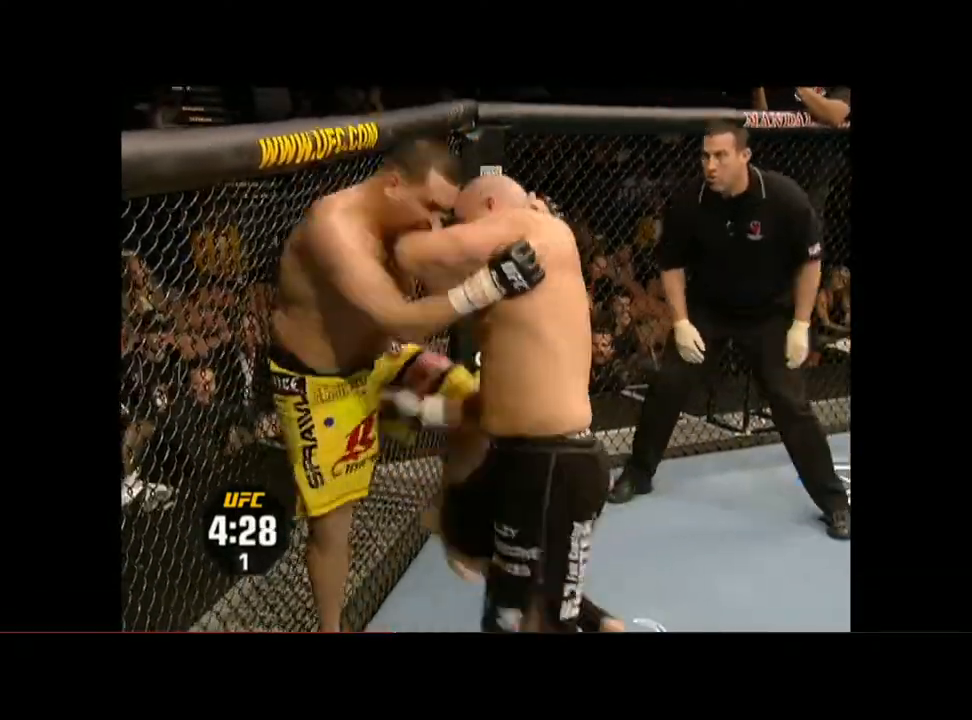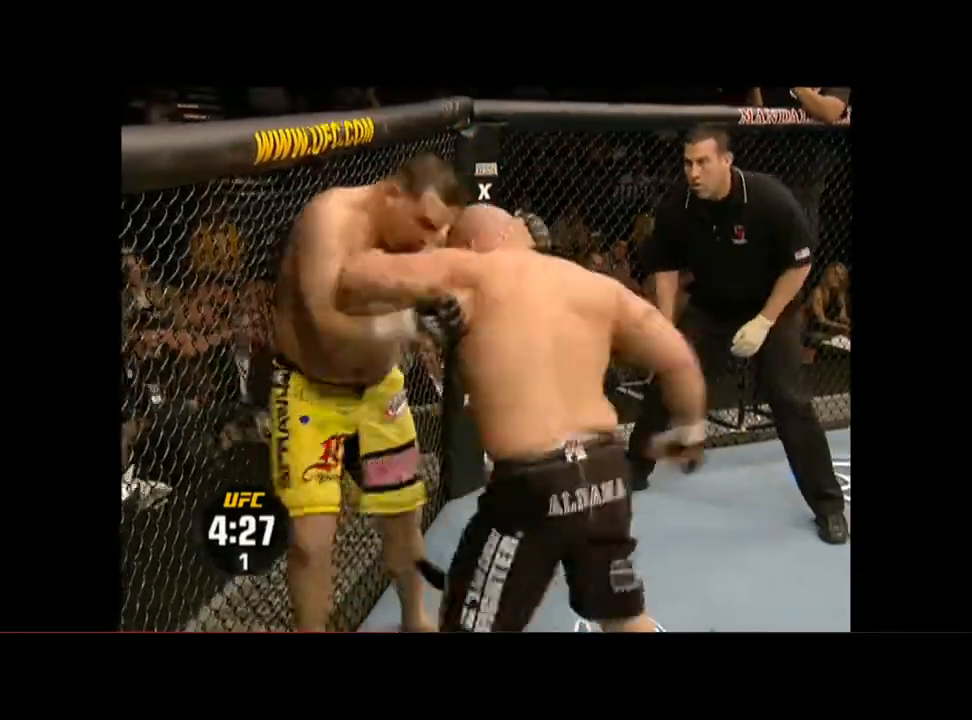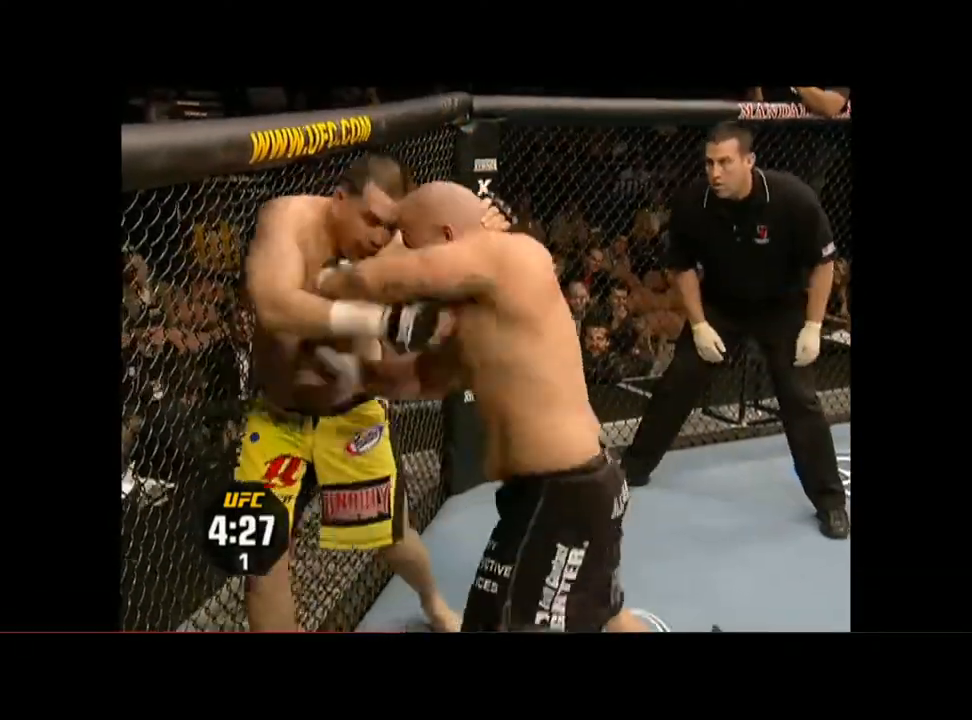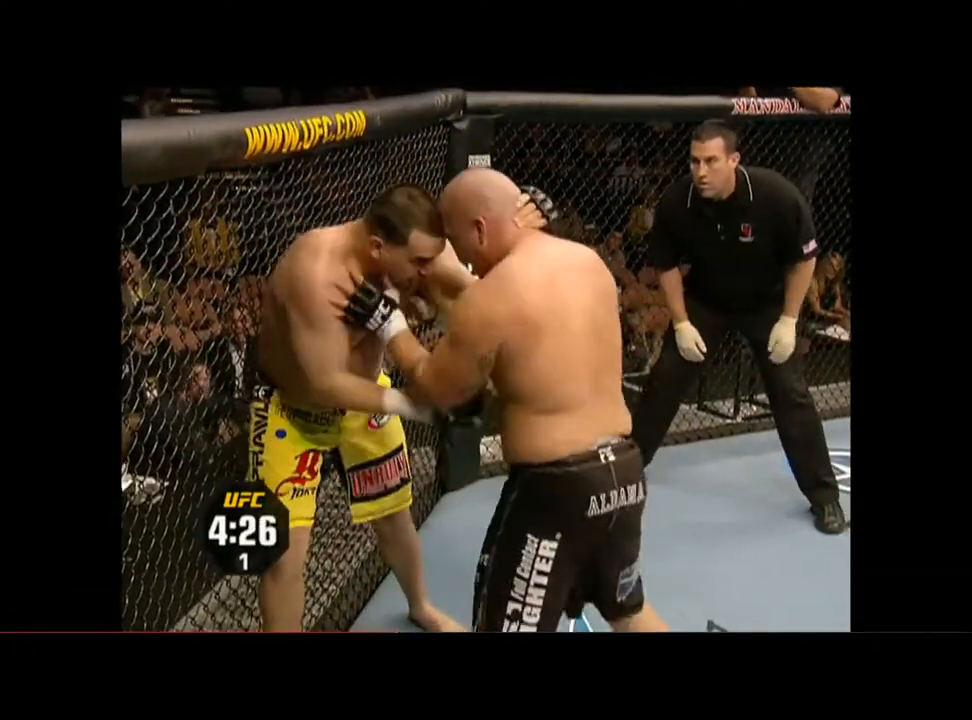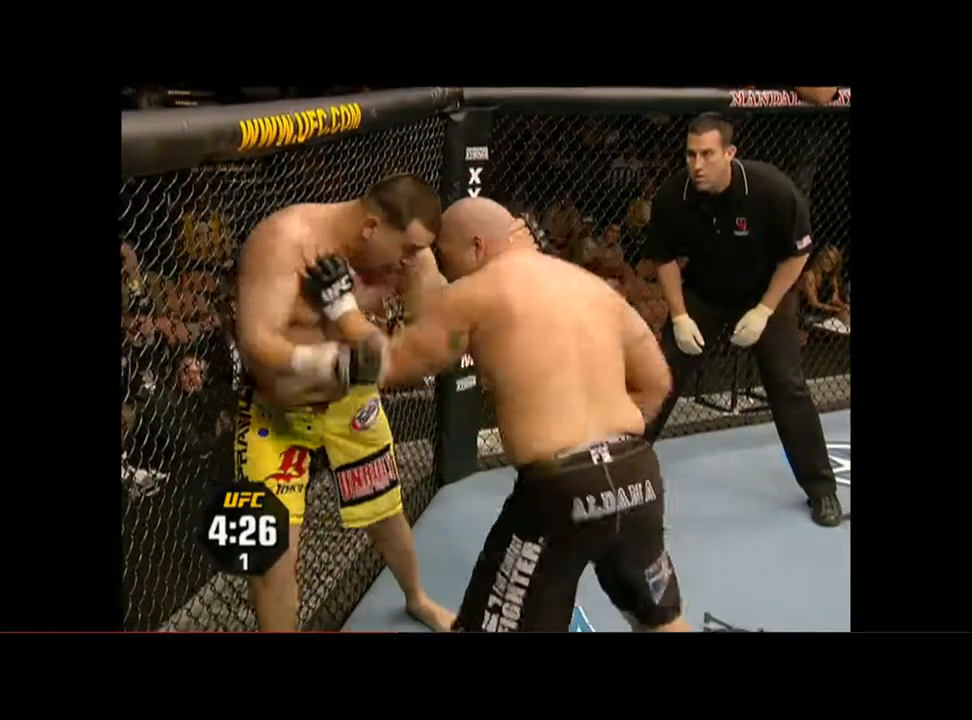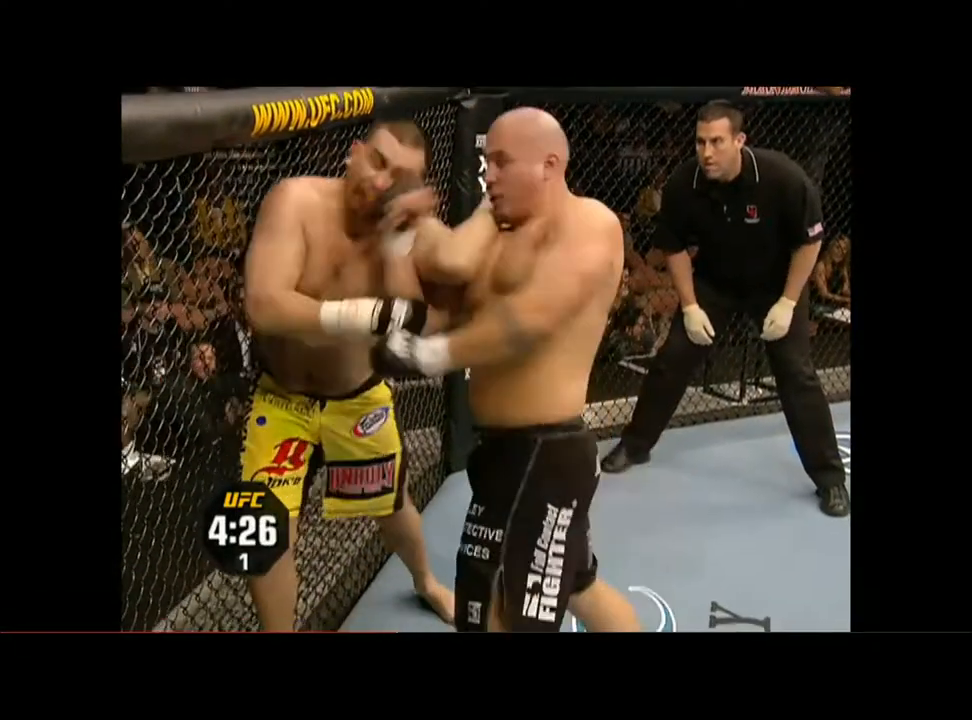
dt=0.3s
person 1, frame 1
left shoulder: (408, 211)
right shoulder: (333, 228)
right elbow: (399, 321)
right wrist: (487, 285)
left hip: (379, 357)
right hip: (316, 379)
right knee: (330, 523)
right ankle: (330, 634)
person 1, frame 2
left shoulder: (426, 229)
right shoulder: (331, 215)
right elbow: (334, 329)
right wrist: (415, 319)
left hip: (379, 388)
right hip: (306, 391)
left knee: (403, 519)
right knee: (312, 542)
left ankle: (415, 618)
right ankle: (312, 632)
person 1, frame 3
right shoulder: (288, 217)
right elbow: (273, 305)
right wrist: (378, 321)
left hip: (352, 417)
right hip: (276, 415)
left knee: (390, 537)
right knee: (264, 565)
left ankle: (432, 602)
person 1, frame 4
left shoulder: (417, 253)
right shoulder: (316, 271)
right elbow: (329, 388)
right wrist: (422, 402)
left hip: (363, 397)
right hip: (292, 406)
left knee: (396, 515)
right knee: (284, 556)
left ankle: (420, 607)
person 1, frame 5
left shoulder: (399, 252)
right shoulder: (286, 237)
right elbow: (256, 345)
right wrist: (329, 364)
left hip: (350, 399)
right hip: (274, 408)
left knee: (386, 514)
right knee: (276, 554)
left ankle: (417, 599)
person 1, frame 6
right shoulder: (294, 199)
left elbow: (420, 317)
right elbow: (263, 308)
left wrist: (398, 239)
right wrist: (371, 315)
left hip: (359, 398)
right hip: (281, 396)
left knee: (390, 507)
left ankle: (426, 582)
right ankle: (279, 635)
person 2, frame 1
left shoulder: (531, 227)
left elbow: (413, 255)
left hip: (552, 466)
right hip: (533, 455)
left knee: (540, 625)
right knee: (460, 526)
person 2, frame 2
left shoulder: (469, 272)
right shoulder: (597, 286)
left elbow: (356, 275)
right elbow: (677, 361)
right wrist: (689, 427)
left hip: (533, 488)
right hip: (603, 473)
left knee: (466, 628)
right knee: (624, 615)
person 2, frame 3
left shoulder: (505, 258)
right shoulder: (482, 293)
left elbow: (387, 276)
right elbow: (431, 373)
left wrist: (324, 285)
left hip: (560, 498)
right hip: (598, 481)
right knee: (604, 612)
person 2, frame 4
left shoulder: (490, 299)
right shoulder: (587, 260)
left elbow: (438, 389)
left wrist: (386, 322)
left hip: (553, 489)
right hip: (622, 473)
left knee: (506, 624)
right knee: (627, 611)
person 2, frame 5
left shoulder: (476, 295)
right shoulder: (590, 285)
left elbow: (391, 366)
right elbow: (657, 379)
left hip: (560, 490)
right hip: (634, 477)
left knee: (487, 630)
right knee: (659, 615)
person 2, frame 6
left shoulder: (587, 223)
right shoulder: (497, 227)
left elbow: (530, 319)
right elbow: (450, 266)
left wrist: (428, 353)
right wrist: (414, 223)
left hip: (541, 454)
right hip: (512, 448)
left knee: (508, 617)
right knee: (579, 584)
person 3, frame 1
left shoulder: (785, 198)
right shoulder: (688, 204)
left elbow: (810, 260)
right elbow: (672, 265)
left wrist: (800, 325)
right wrist: (680, 322)
left hip: (769, 314)
right hip: (706, 311)
left knee: (791, 404)
right knee: (667, 389)
left ankle: (833, 500)
right ankle: (638, 474)
person 3, frame 2
left shoulder: (771, 200)
right shoulder: (676, 207)
left elbow: (799, 264)
right elbow: (664, 266)
left wrist: (763, 323)
right wrist: (665, 324)
left hip: (769, 312)
right hip: (708, 309)
left knee: (790, 402)
left ankle: (828, 504)
right ankle: (634, 469)
person 3, frame 3
left shoulder: (793, 198)
right shoulder: (692, 203)
left elbow: (823, 261)
right elbow: (683, 265)
left wrist: (813, 325)
right wrist: (700, 324)
left hip: (782, 306)
right hip: (717, 305)
left knee: (800, 398)
right knee: (677, 382)
left ankle: (830, 500)
right ankle: (636, 466)
person 3, frame 4
left shoulder: (776, 196)
right shoulder: (675, 202)
left elbow: (804, 259)
right elbow: (666, 264)
left wrist: (788, 321)
right wrist: (681, 323)
left hip: (768, 301)
right hip: (703, 301)
left knee: (789, 391)
right knee: (665, 378)
left ankle: (823, 495)
person 3, frame 5
left shoulder: (773, 190)
right shoulder: (672, 196)
left elbow: (796, 254)
right elbow: (665, 258)
left wrist: (763, 311)
right wrist: (679, 315)
left hip: (769, 293)
right hip: (702, 292)
left knee: (787, 384)
right knee: (666, 368)
left ankle: (821, 488)
person 3, frame 6
left shoulder: (783, 177)
right shoulder: (682, 185)
left elbow: (809, 241)
right elbow: (674, 248)
left wrist: (787, 303)
right wrist: (690, 306)
left hip: (776, 283)
right hip: (712, 281)
left knee: (796, 373)
right knee: (672, 358)
left ankle: (829, 478)
right ankle: (635, 444)
